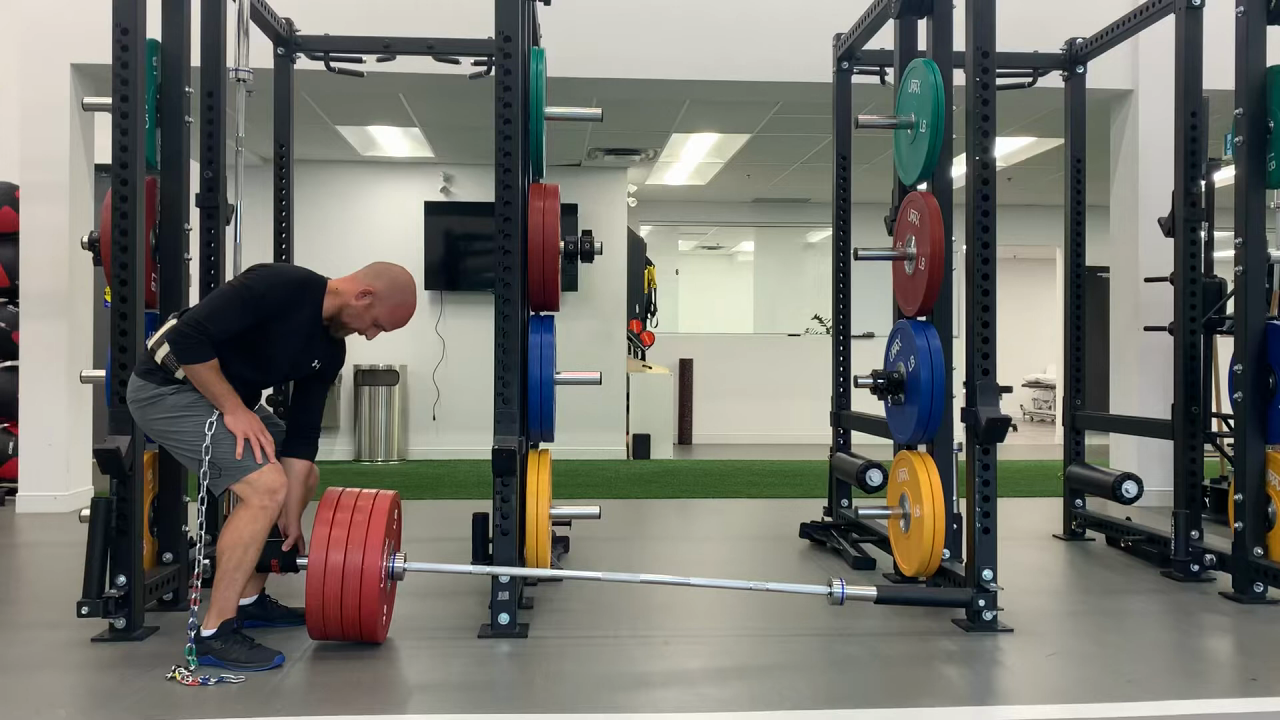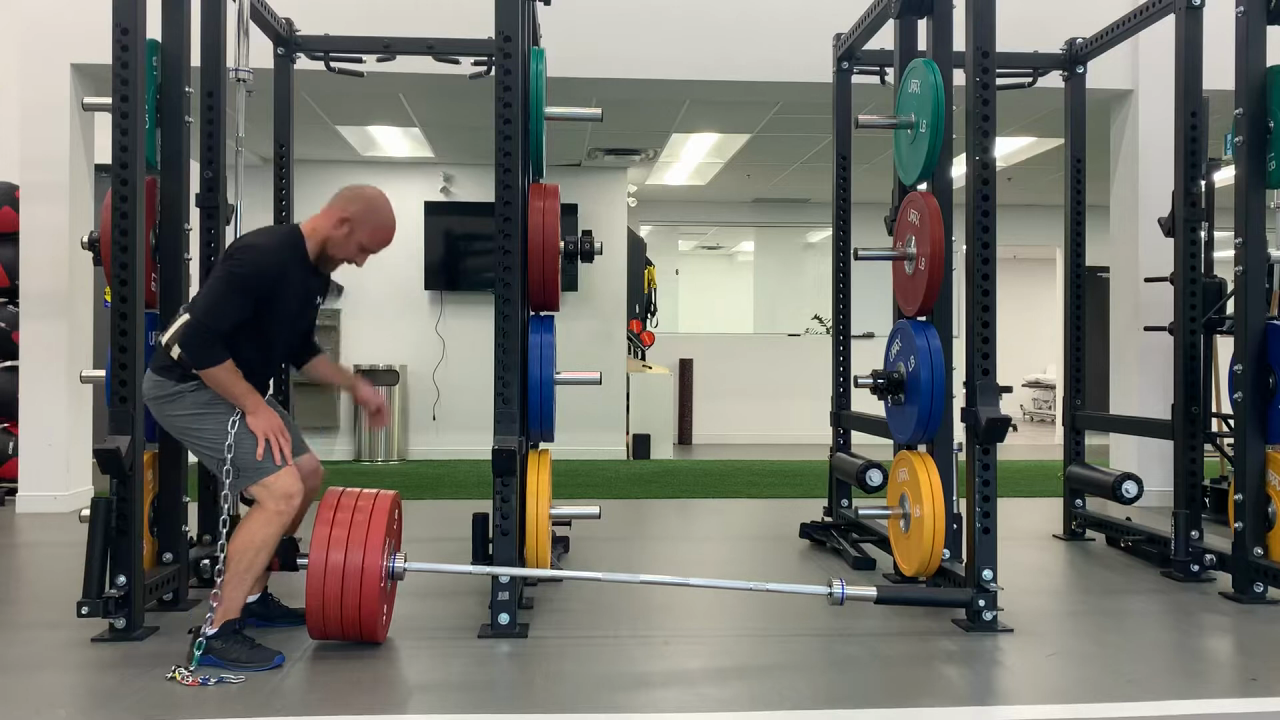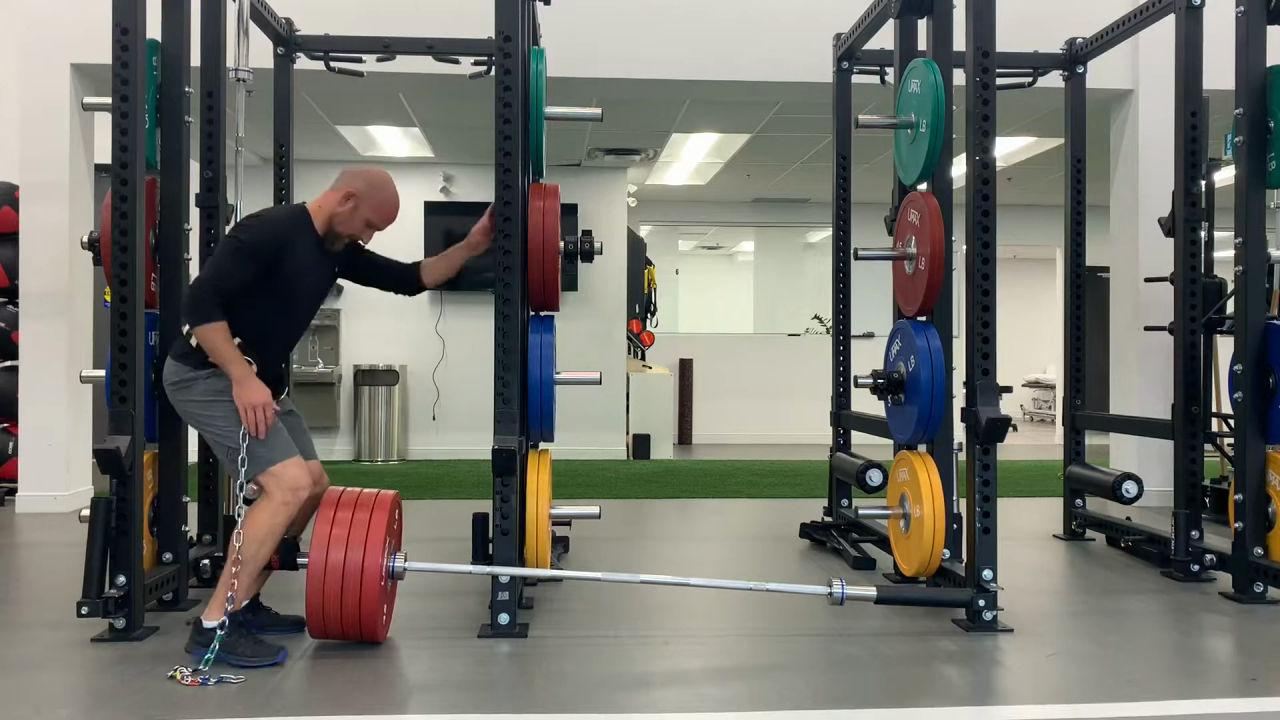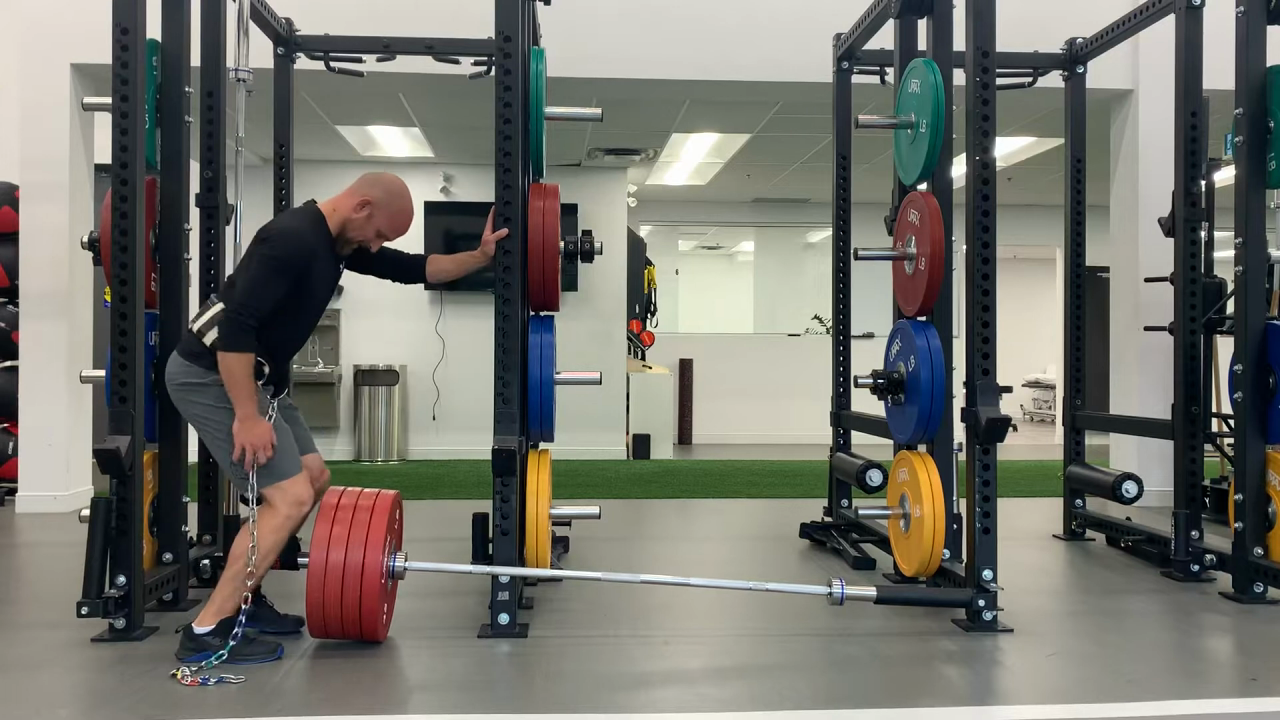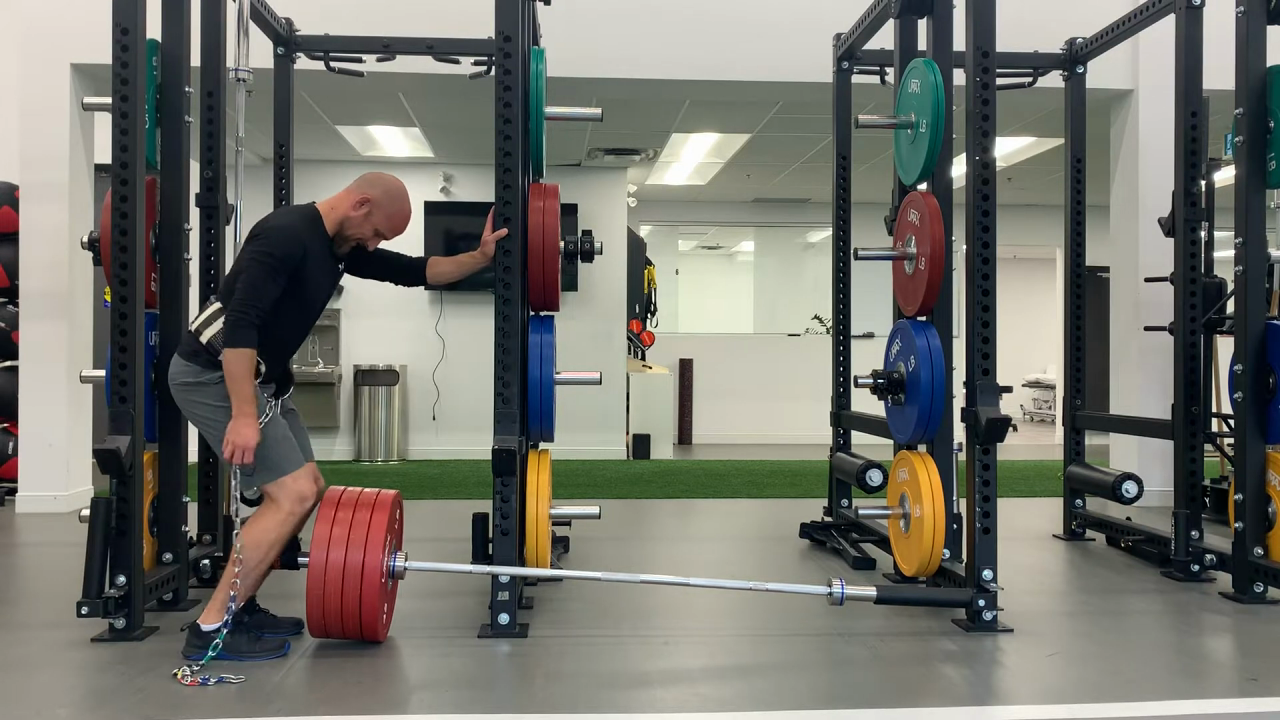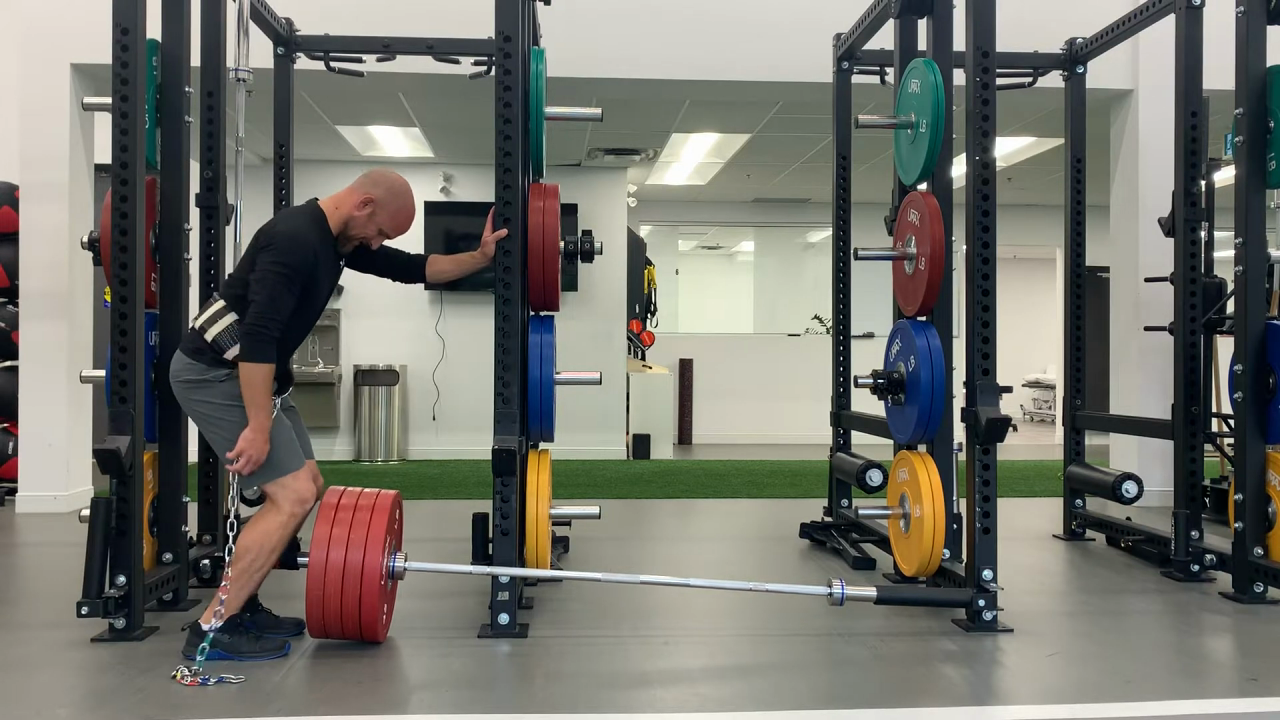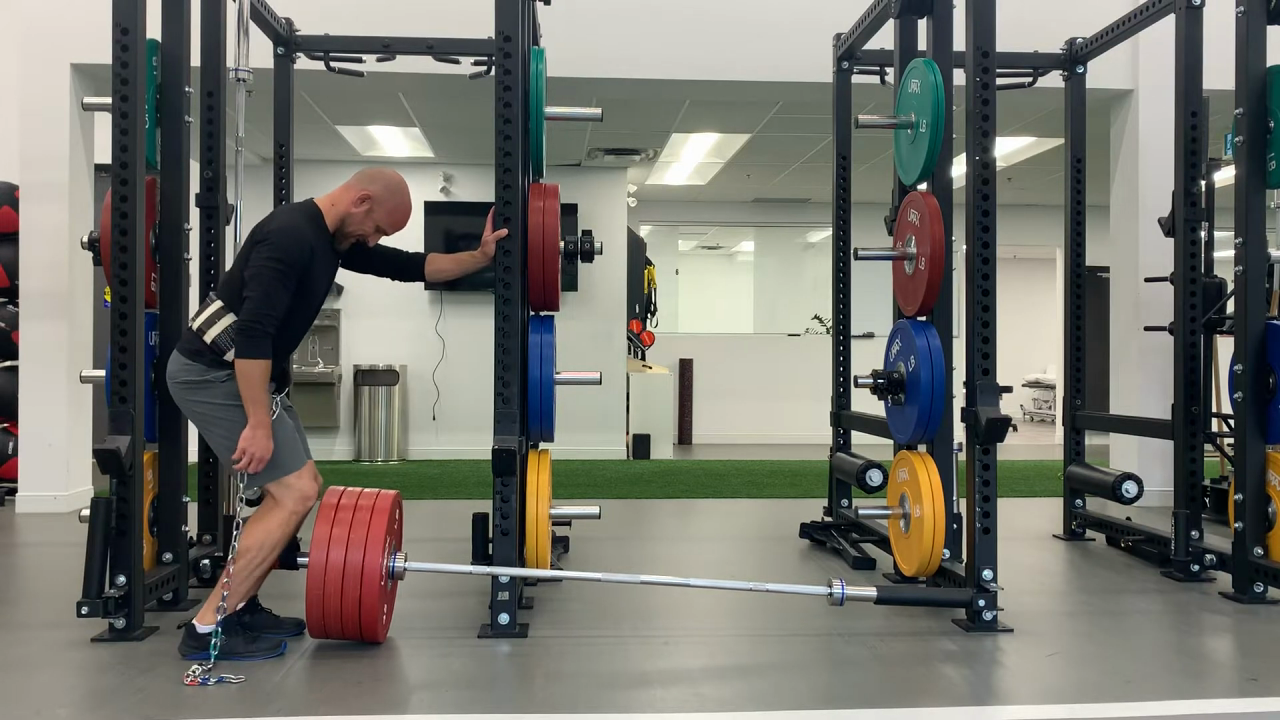
dt=0.4s
person 1, frame 1
left shoulder: (329, 349)
right shoulder: (279, 286)
left elbow: (302, 430)
right elbow: (188, 336)
left wrist: (290, 518)
right wrist: (235, 409)
right hip: (167, 387)
left knee: (302, 477)
right knee: (267, 487)
left ankle: (249, 601)
right ankle: (214, 633)
person 1, frame 2
left shoulder: (313, 273)
right shoulder: (263, 258)
left elbow: (298, 353)
right elbow: (200, 342)
left wrist: (356, 386)
right wrist: (255, 405)
left hip: (234, 386)
right hip: (186, 384)
left knee: (308, 476)
right knee: (281, 493)
left ankle: (251, 598)
right ankle: (218, 633)
person 1, frame 3
left shoulder: (335, 249)
right shoulder: (271, 230)
left elbow: (406, 279)
right elbow: (201, 301)
left wrist: (469, 249)
right wrist: (241, 378)
left hip: (257, 380)
right hip: (208, 376)
left knee: (311, 488)
right knee: (289, 486)
left ankle: (241, 606)
right ankle: (212, 623)
person 1, frame 4
left shoulder: (337, 242)
right shoulder: (294, 238)
left elbow: (411, 269)
right elbow: (238, 327)
left wrist: (480, 256)
right wrist: (248, 416)
left hip: (253, 375)
right hip: (211, 375)
left knee: (313, 480)
right knee: (291, 497)
left ankle: (243, 600)
right ankle: (206, 631)
person 1, frame 5
left shoulder: (337, 245)
right shoulder: (286, 234)
left elbow: (411, 272)
right elbow: (240, 323)
left wrist: (480, 257)
right wrist: (244, 417)
left hip: (256, 377)
right hip: (211, 374)
left knee: (308, 490)
right knee: (292, 496)
left ankle: (239, 606)
right ankle: (211, 629)
person 1, frame 6
left shoulder: (338, 241)
right shoulder: (295, 237)
left elbow: (411, 269)
right elbow: (257, 334)
left wrist: (480, 257)
right wrist: (259, 428)
left hip: (250, 373)
right hip: (215, 371)
left knee: (307, 489)
right knee: (294, 495)
left ankle: (241, 605)
right ankle: (213, 627)
person 1, frame 7
left shoulder: (334, 239)
right shoulder: (291, 234)
left elbow: (408, 267)
right elbow: (253, 331)
left wrist: (480, 257)
right wrist: (260, 426)
left hip: (247, 372)
right hip: (213, 371)
left knee: (305, 489)
right knee: (295, 494)
left ankle: (238, 607)
right ankle: (206, 629)
